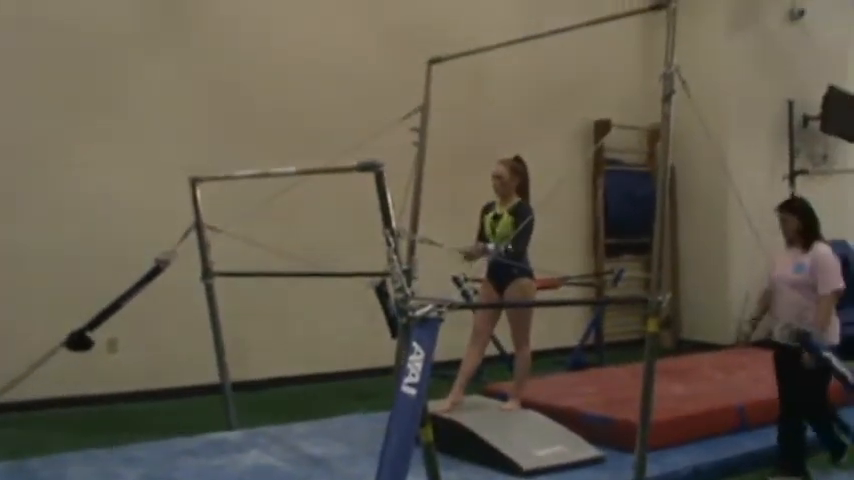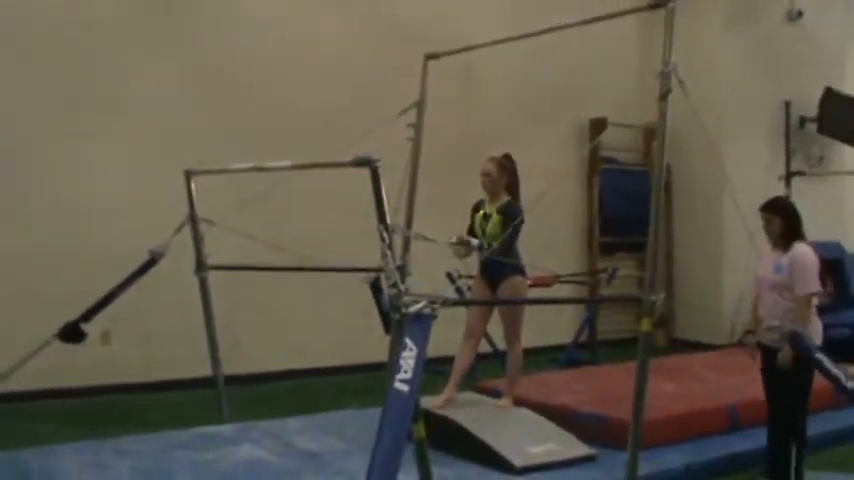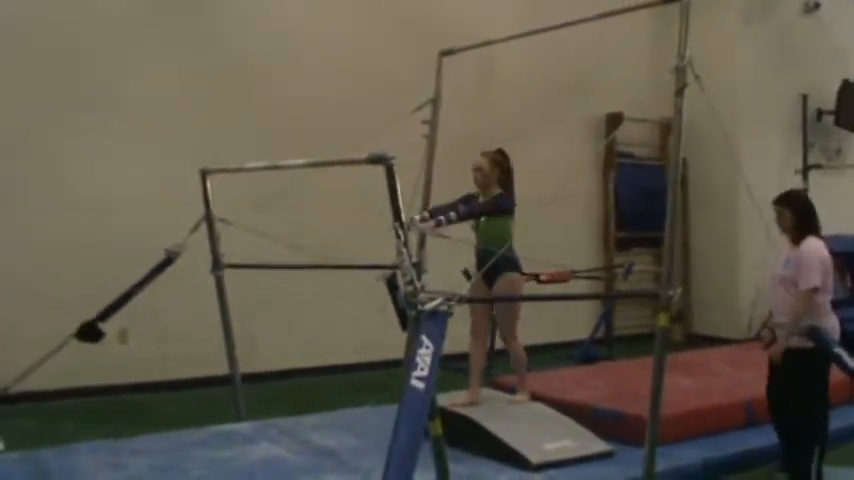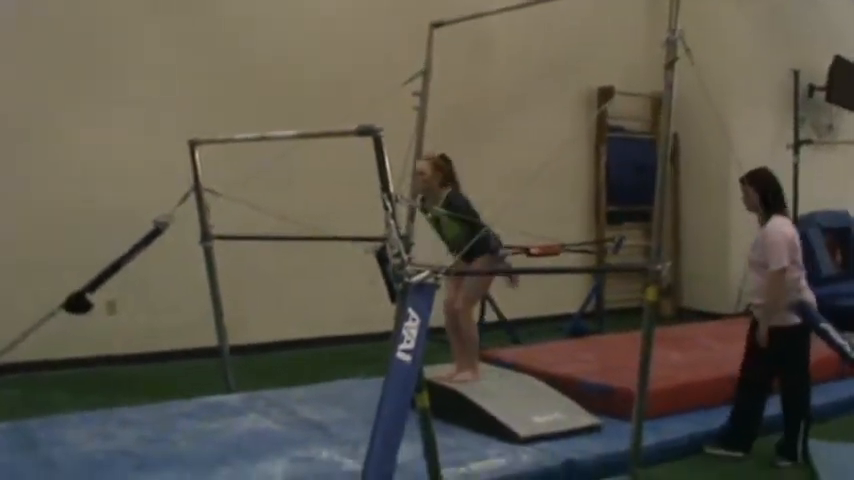
dt=0.4s
person 1, frame 1
left shoulder: (821, 255)
right shoulder: (784, 254)
left elbow: (828, 301)
right elbow: (772, 292)
left wrist: (814, 343)
right wrist: (755, 320)
left hip: (816, 344)
right hip: (785, 342)
left knee: (813, 402)
right knee: (789, 405)
left ankle: (840, 444)
person 1, frame 2
left shoulder: (801, 255)
right shoulder: (770, 254)
left elbow: (804, 305)
left wrist: (791, 347)
right wrist: (753, 331)
right hip: (771, 344)
left knee: (791, 412)
right knee: (776, 411)
person 1, frame 3
left shoulder: (811, 249)
right shoulder: (795, 248)
left elbow: (806, 300)
left wrist: (782, 341)
right wrist: (773, 331)
left hip: (810, 344)
right hip: (790, 340)
left knee: (811, 410)
right knee: (778, 401)
person 1, frame 4
left shoulder: (777, 229)
right shoulder: (769, 226)
left elbow: (779, 280)
left wrist: (765, 323)
right wrist: (761, 320)
left hip: (788, 321)
right hip: (770, 319)
left knee: (793, 386)
right knee: (751, 380)
left ankle: (794, 450)
right ankle: (736, 441)
person 2, frame 1
left shoulder: (523, 211)
right shoulder: (487, 210)
left elbow: (519, 249)
right elbow: (482, 244)
left wrist: (489, 248)
right wrist: (471, 251)
left hip: (517, 277)
right hip: (493, 276)
left knee: (520, 341)
right knee: (477, 336)
left ankle: (515, 398)
right ankle: (456, 393)
person 2, frame 2
left shoulder: (512, 210)
right shoulder: (478, 208)
left elbow: (506, 248)
right elbow: (470, 240)
left wrist: (472, 243)
right wrist: (465, 249)
left hip: (510, 275)
right hip: (485, 274)
left knee: (511, 339)
right knee: (470, 333)
left ankle: (508, 396)
right ankle: (450, 390)
person 2, frame 3
left shoulder: (503, 202)
right shoulder: (471, 198)
left elbow: (470, 213)
right elbow: (446, 209)
left wrist: (431, 222)
right wrist: (419, 218)
left hip: (506, 271)
right hip: (482, 271)
left knee: (508, 336)
right knee: (477, 334)
left ankle: (523, 390)
right ankle: (473, 392)
person 2, frame 4
left shoulder: (455, 201)
right shoulder: (426, 203)
left elbow: (482, 232)
left wrist: (504, 266)
right wrist: (453, 257)
left hip: (485, 253)
right hip: (462, 255)
left knee: (461, 307)
right knee: (449, 307)
left ankle: (472, 368)
right ankle: (460, 365)
